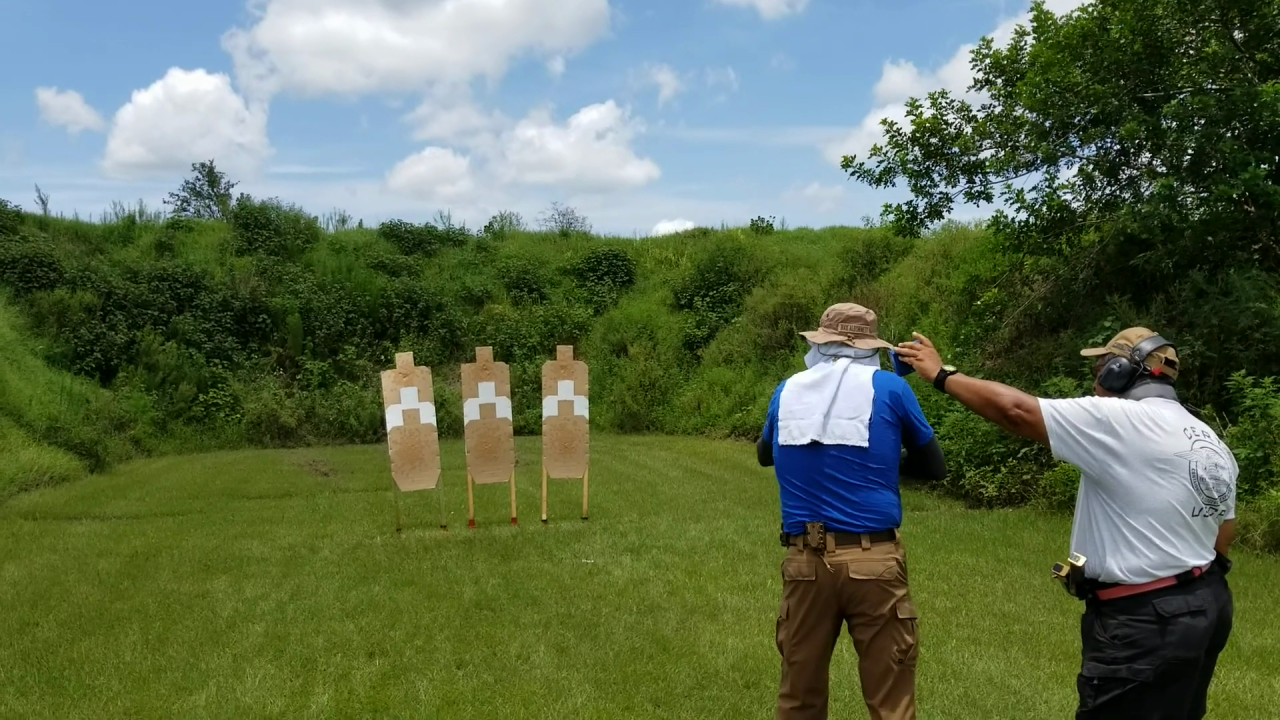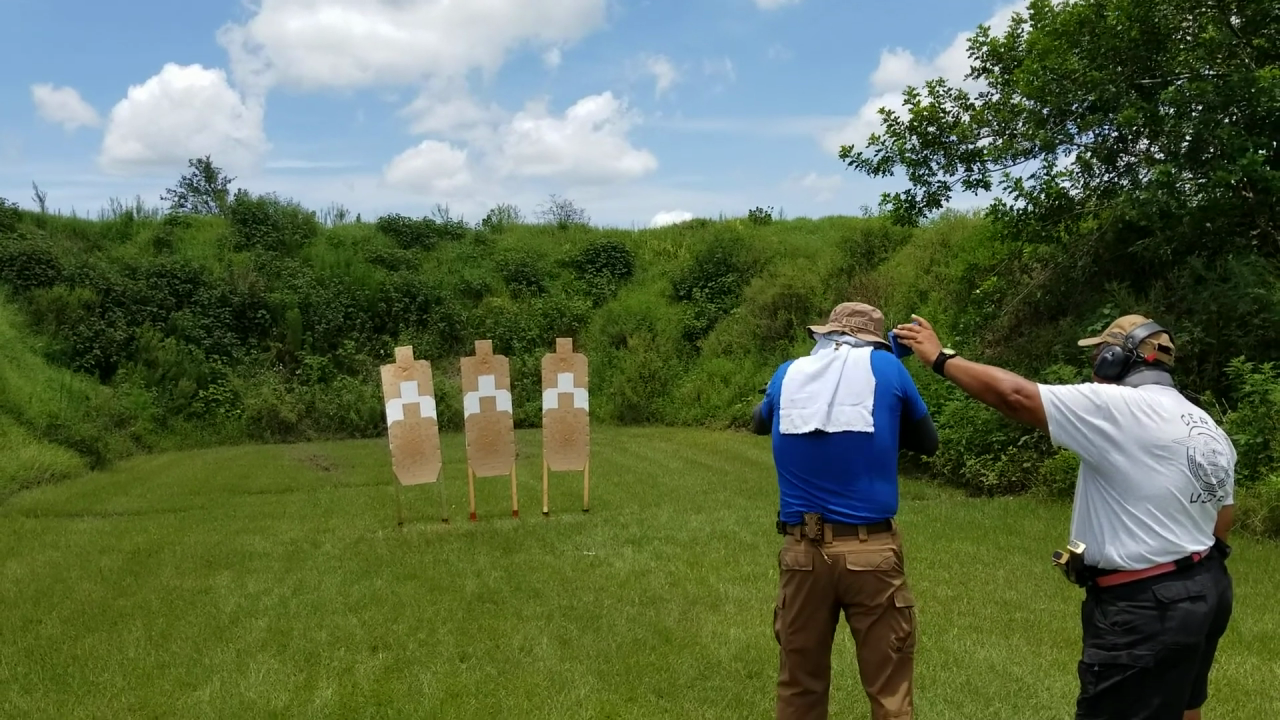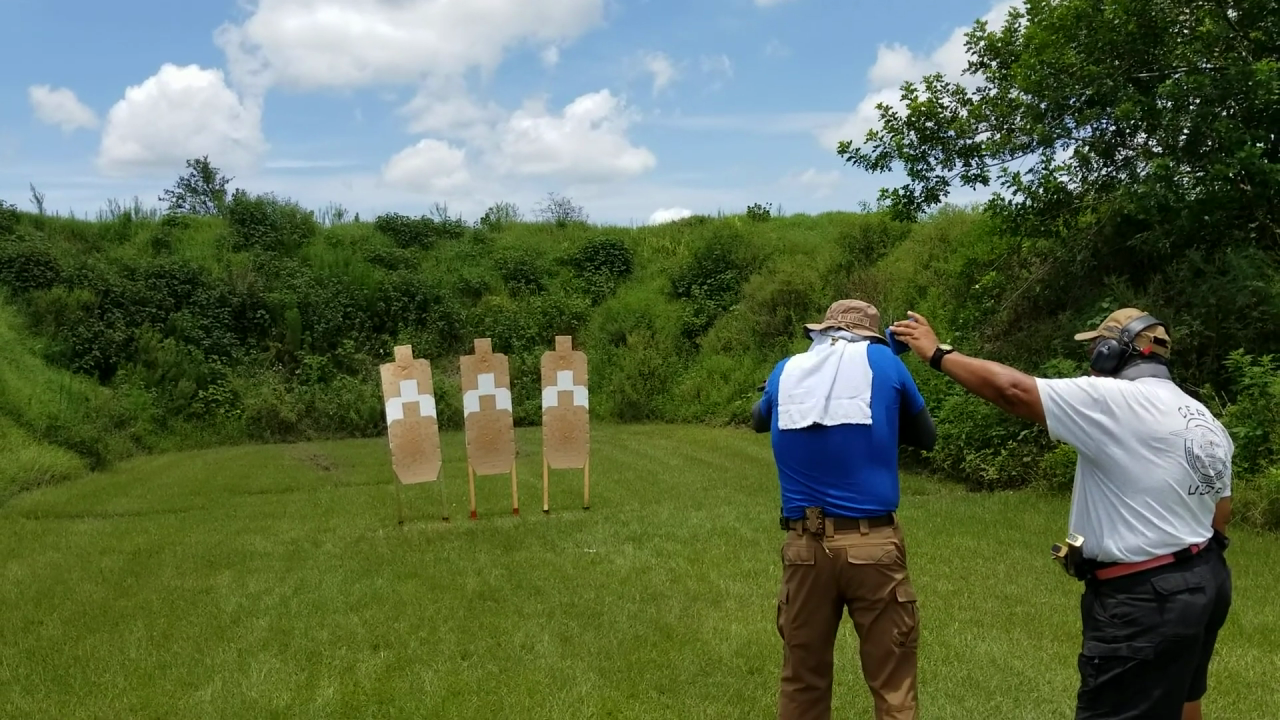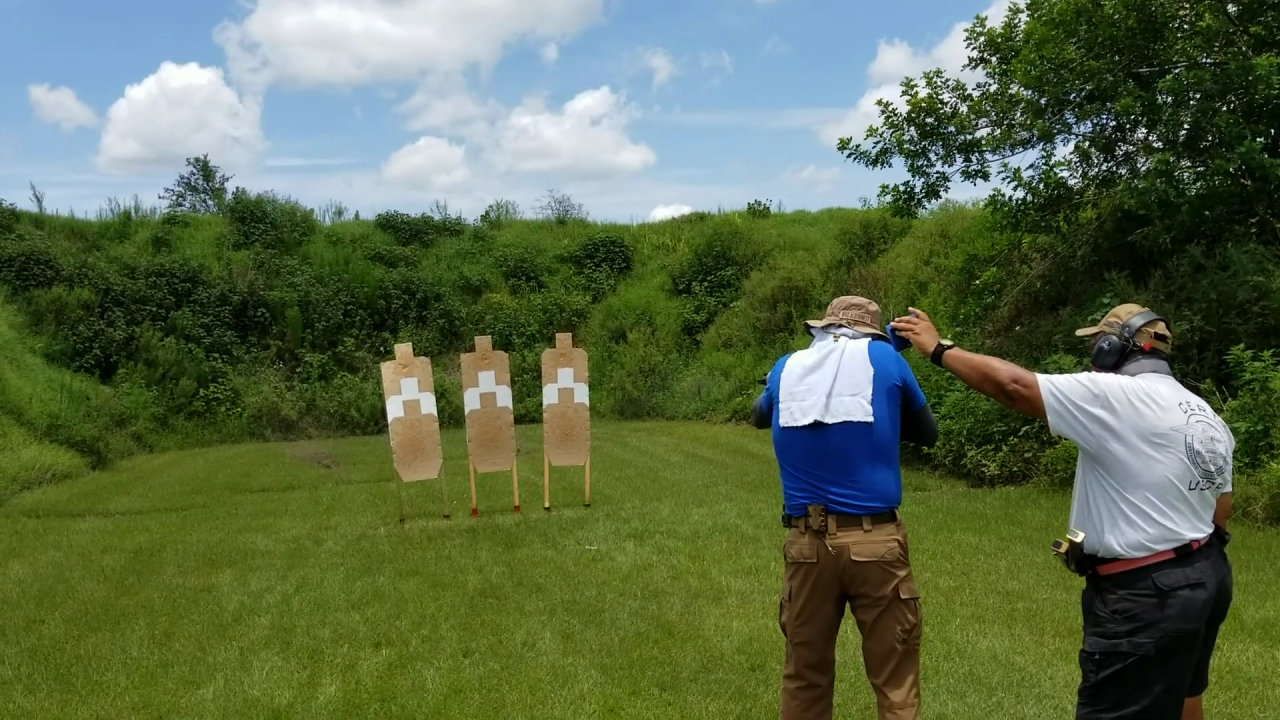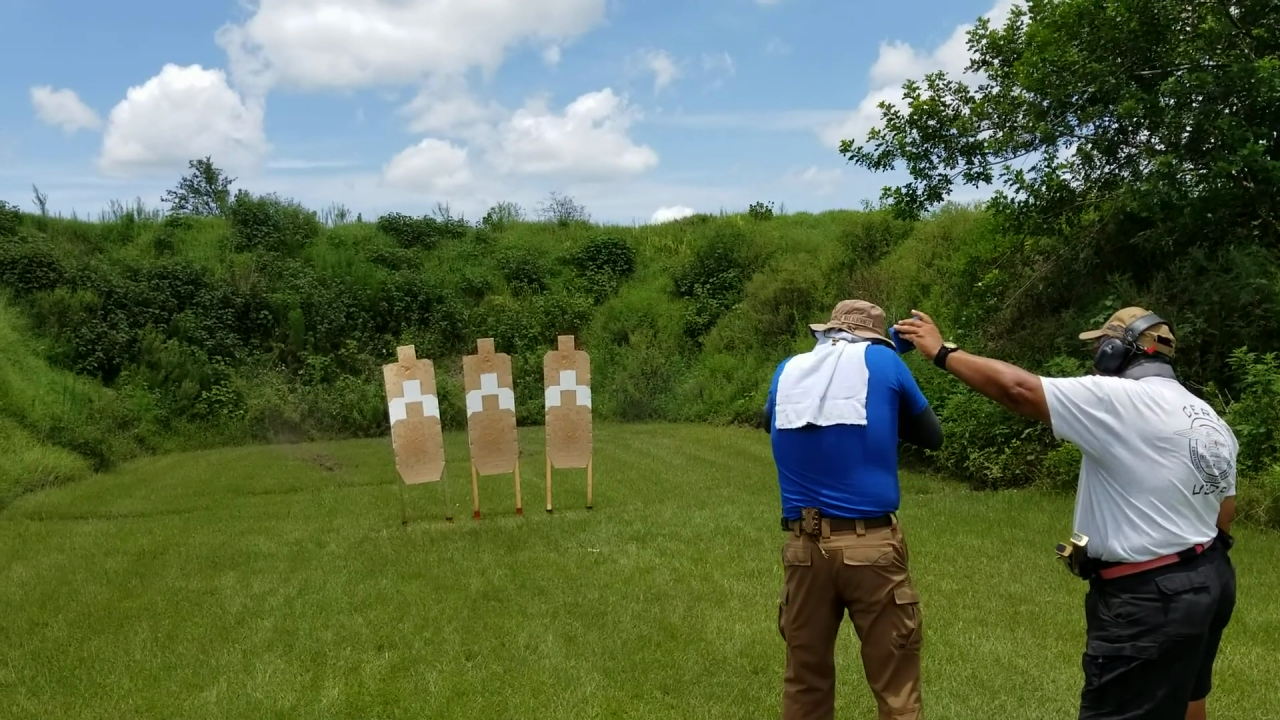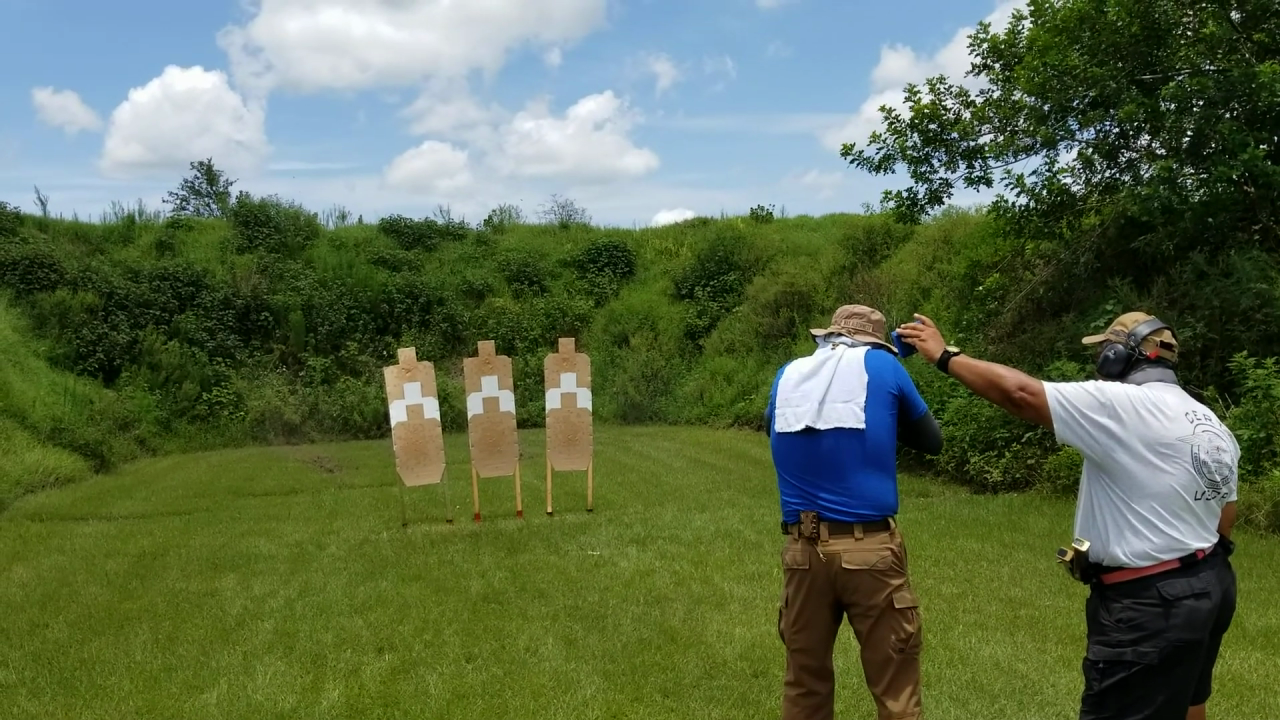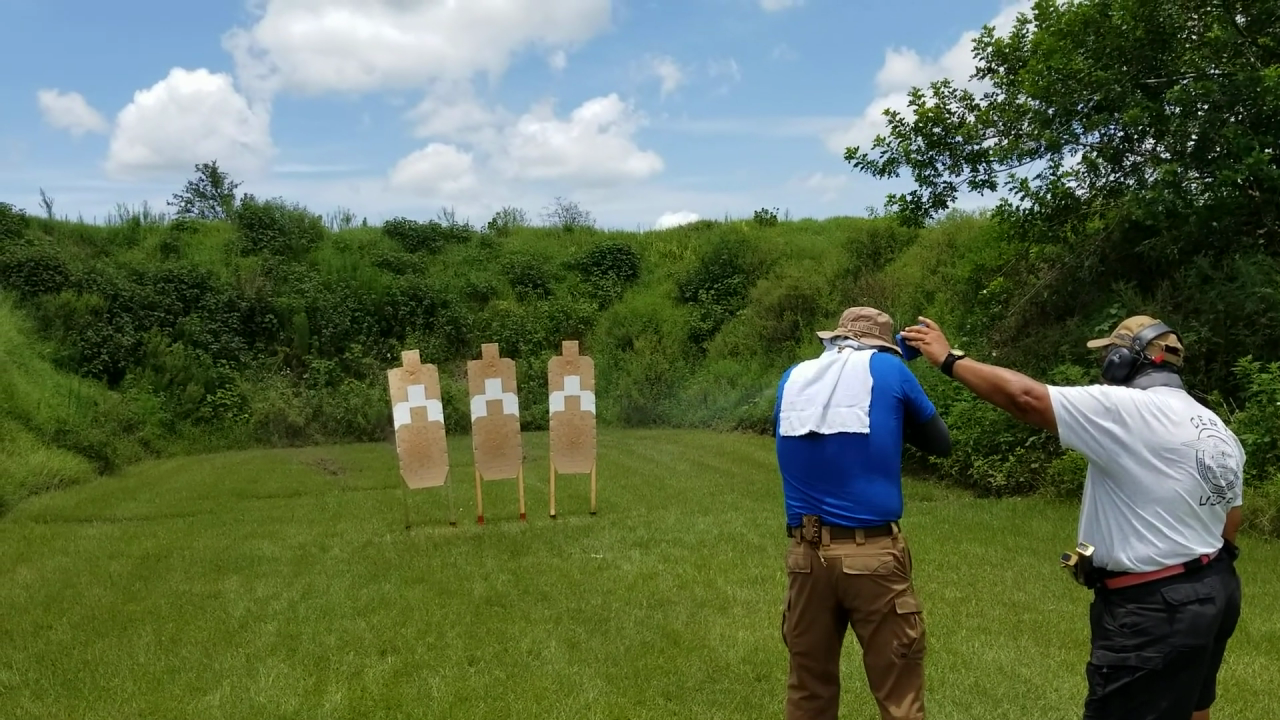
dt=0.4s
person 1, frame 1
left shoulder: (787, 390)
right shoulder: (888, 387)
left elbow: (764, 454)
right elbow: (934, 467)
left hip: (806, 563)
right hip: (875, 562)
person 1, frame 2
left shoulder: (788, 374)
right shoulder: (885, 368)
left elbow: (759, 422)
right elbow: (927, 443)
left hip: (802, 553)
right hip: (872, 552)
left knee: (799, 684)
person 1, frame 3
left shoulder: (785, 371)
right shoulder: (882, 361)
left elbow: (759, 420)
right elbow: (926, 437)
left hip: (805, 547)
right hip: (873, 545)
left knee: (802, 679)
right knee: (893, 684)
person 1, frame 4
left shoulder: (786, 368)
right shoulder: (883, 358)
left elbow: (761, 416)
right elbow: (927, 433)
left hip: (808, 544)
right hip: (876, 542)
left knee: (805, 675)
right knee: (895, 680)
person 1, frame 5
left shoulder: (788, 371)
right shoulder: (880, 361)
right elbow: (932, 436)
left hip: (804, 547)
right hip: (872, 546)
left knee: (805, 678)
right knee: (896, 684)
person 1, frame 6
left shoulder: (788, 375)
right shoulder: (881, 366)
right elbow: (931, 441)
left hip: (803, 551)
right hip: (870, 549)
left knee: (804, 682)
person 1, frame 7
left shoulder: (793, 378)
right shoulder: (887, 369)
right elbow: (941, 444)
left hip: (806, 554)
right hip: (873, 553)
left knee: (809, 686)
person 2, frame 1
left shoulder: (1121, 422)
right shoulder: (1211, 442)
left elbow: (1015, 409)
right elbow: (1222, 536)
left wrist: (941, 374)
left hip: (1146, 621)
right hip: (1206, 605)
person 2, frame 2
left shoulder: (1119, 409)
right shoulder: (1209, 428)
left elbow: (1014, 395)
right elbow: (1222, 522)
left wrist: (940, 357)
left hip: (1146, 607)
right hip: (1205, 591)
person 2, frame 3
left shoulder: (1116, 401)
right shoulder: (1206, 419)
left elbow: (1012, 390)
right elbow: (1220, 514)
left wrist: (937, 352)
left hip: (1146, 599)
right hip: (1204, 582)
person 2, frame 4
left shoulder: (1116, 396)
right shoulder: (1207, 415)
left elbow: (1013, 385)
right elbow: (1220, 509)
left wrist: (938, 348)
left hip: (1146, 594)
right hip: (1205, 577)
person 2, frame 5
left shoulder: (1120, 400)
right shoulder: (1211, 419)
left elbow: (1017, 389)
right elbow: (1224, 513)
left wrist: (942, 351)
left hip: (1150, 597)
right hip: (1209, 580)
person 2, frame 6
left shoulder: (1122, 405)
right shoulder: (1213, 425)
left elbow: (1019, 393)
right elbow: (1225, 518)
left wrist: (945, 355)
left hip: (1150, 603)
right hip: (1210, 586)
person 2, frame 7
left shoulder: (1127, 410)
right shoulder: (1218, 429)
left elbow: (1024, 397)
right elbow: (1229, 523)
left wrist: (949, 358)
left hip: (1155, 607)
right hip: (1214, 591)
